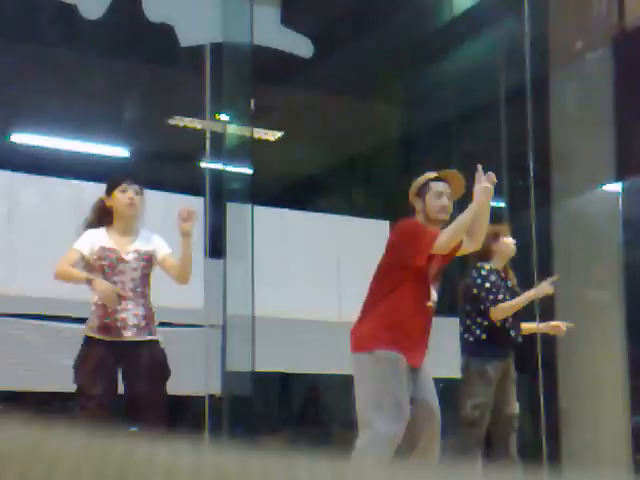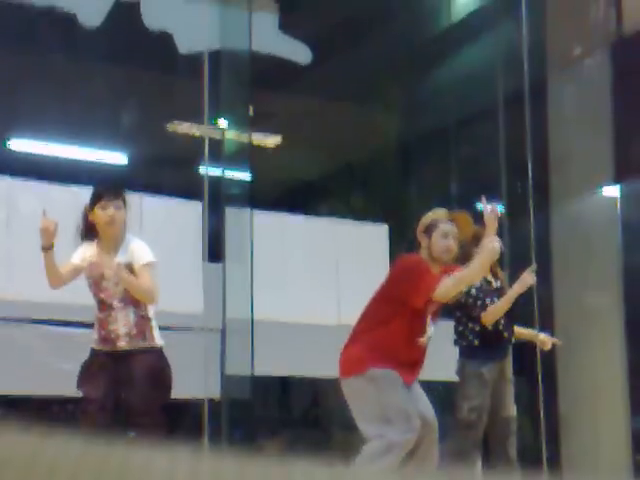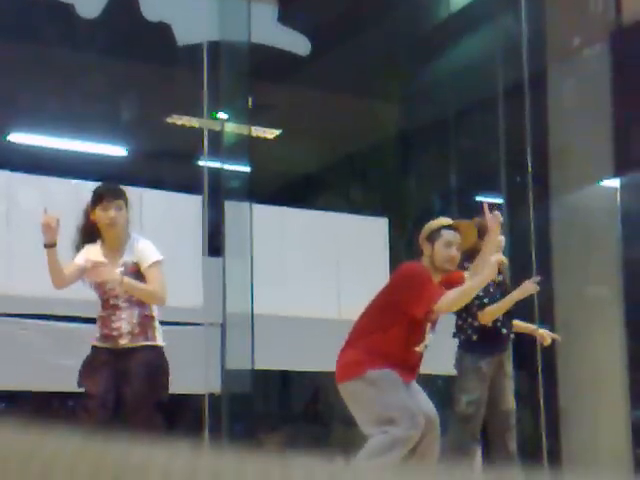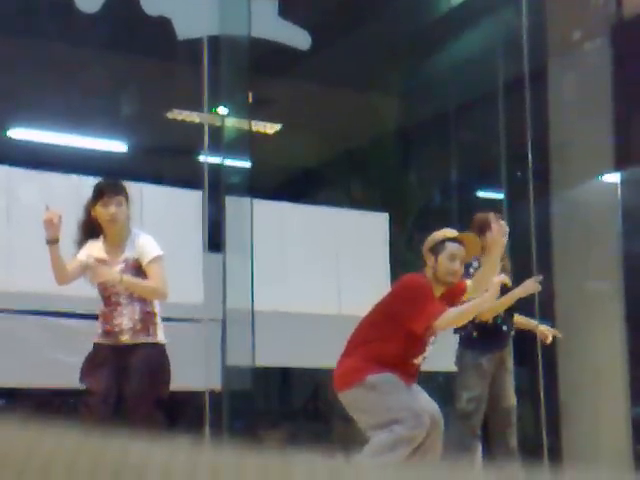
dt=0.3s
person 1, frame 1
left shoulder: (437, 243)
right shoulder: (408, 229)
left elbow: (473, 242)
right elbow: (444, 243)
left wrist: (485, 199)
right wrist: (475, 204)
left hip: (411, 350)
right hip: (380, 344)
left knee: (428, 417)
right knee: (387, 422)
person 1, frame 2
left shoulder: (439, 273)
right shoulder: (410, 266)
left elbow: (474, 275)
right elbow: (444, 292)
left wrist: (490, 232)
right wrist: (483, 259)
left hip: (401, 370)
right hip: (369, 365)
left knee: (426, 426)
right knee: (398, 430)
person 1, frame 3
left shoulder: (440, 279)
right shoulder: (412, 274)
left elbow: (473, 278)
right elbow: (445, 305)
left wrist: (493, 237)
right wrist: (487, 276)
left hip: (396, 370)
right hip: (364, 367)
left knee: (428, 422)
right knee: (405, 423)
person 1, frame 4
left shoulder: (442, 289)
right shoulder: (413, 286)
left elbow: (476, 287)
right elbow: (443, 322)
left wrist: (496, 248)
right wrist: (489, 297)
left hip: (393, 375)
right hip: (362, 373)
left knee: (431, 420)
right knee: (412, 421)
person 2, frame 1
left shoulder: (505, 279)
right shoulder: (480, 274)
left elbow: (509, 323)
right elbow: (496, 312)
left wrist: (546, 327)
right wrist: (535, 293)
left hip: (504, 358)
right hip: (481, 359)
left knee: (507, 420)
right knee: (474, 422)
person 2, frame 2
left shoulder: (496, 282)
right shoulder: (469, 282)
right elbow: (487, 318)
left wrist: (535, 336)
right wrist: (518, 289)
left hip: (501, 360)
right hip: (477, 362)
left knee: (505, 423)
right knee: (471, 425)
person 2, frame 3
left shoulder: (498, 274)
right elbow: (484, 316)
left wrist: (534, 330)
right wrist: (519, 294)
left hip: (501, 355)
right hip: (475, 356)
left knee: (505, 417)
right knee: (469, 419)
person 2, frame 4
left shoulder: (501, 269)
right shoulder: (473, 269)
right elbow: (482, 313)
left wrist: (535, 326)
right wrist: (519, 292)
left hip: (502, 350)
right hip: (476, 352)
left knee: (505, 413)
right knee: (470, 416)
person 3, frame 1
left shoulder: (151, 241)
right shoulder: (93, 237)
left elbow: (182, 277)
right elbow: (61, 270)
left wrist: (186, 237)
right wrist: (92, 280)
left hip: (142, 337)
right hip: (101, 336)
left knee: (149, 408)
right knee: (93, 405)
person 3, frame 2
left shoulder: (136, 248)
right shoulder: (87, 250)
left elbow: (151, 295)
right elbow: (56, 281)
left wrist: (115, 269)
right wrist: (47, 246)
left hip: (142, 346)
right hip: (104, 347)
left knee: (145, 415)
right knee: (93, 414)
person 3, frame 3
left shoulder: (142, 248)
right shoulder: (90, 252)
left elbow: (159, 295)
right elbow: (60, 282)
left wrist: (118, 278)
right wrist: (50, 243)
left hip: (143, 345)
right hip: (105, 346)
left knee: (142, 414)
right knee: (93, 411)
person 3, frame 4
left shoulder: (143, 242)
right shoulder: (92, 247)
left elbow: (161, 291)
right elbow: (63, 278)
left wrist: (118, 277)
right wrist: (53, 239)
left hip: (145, 342)
right hip: (107, 342)
left knee: (143, 412)
right knee: (95, 409)
